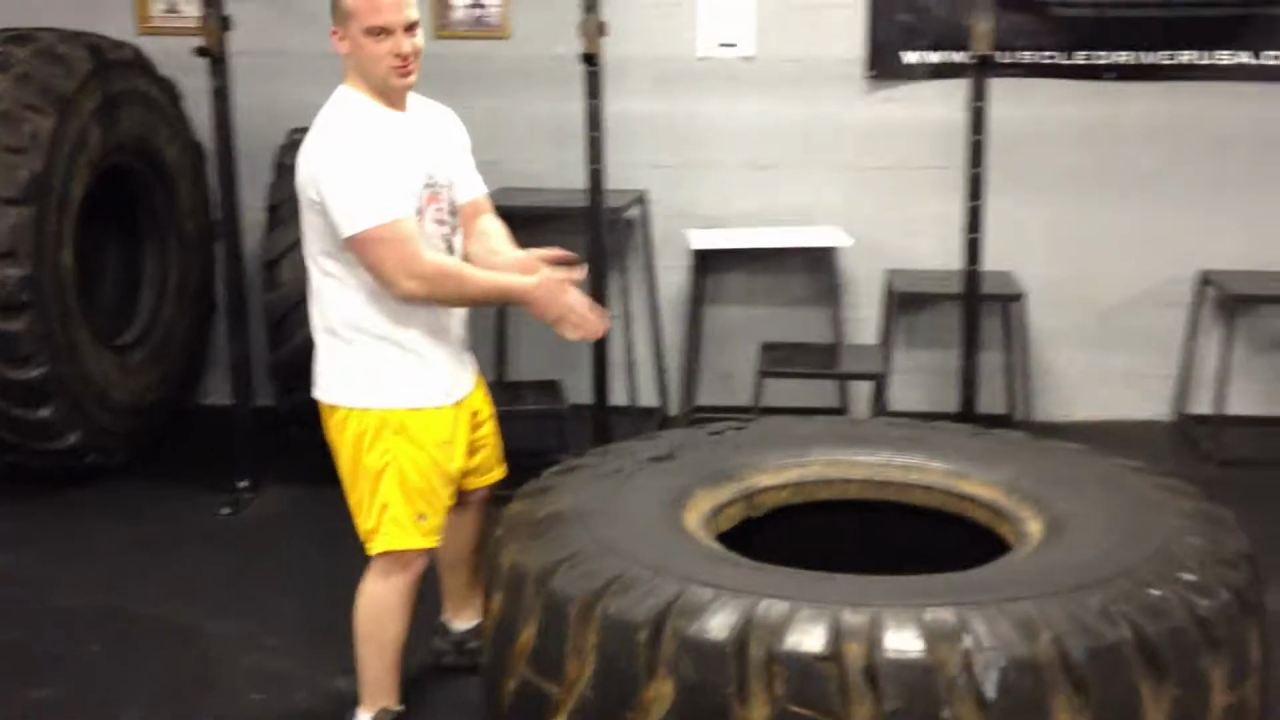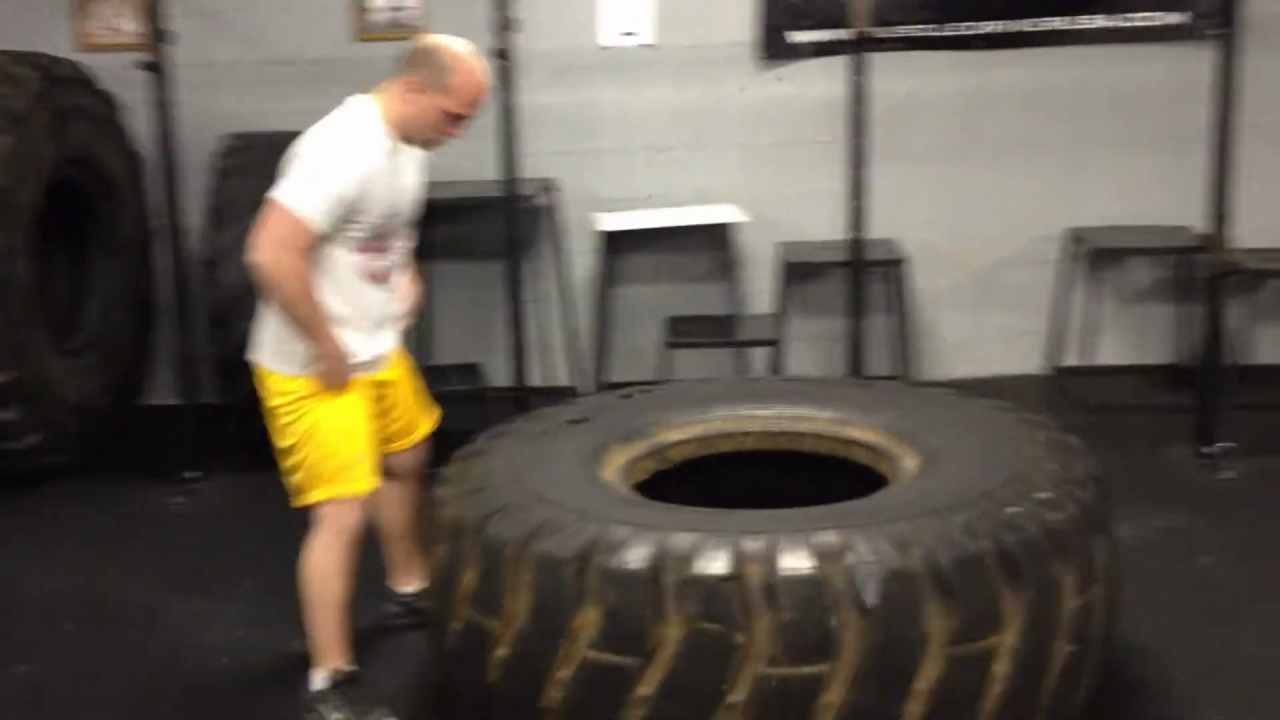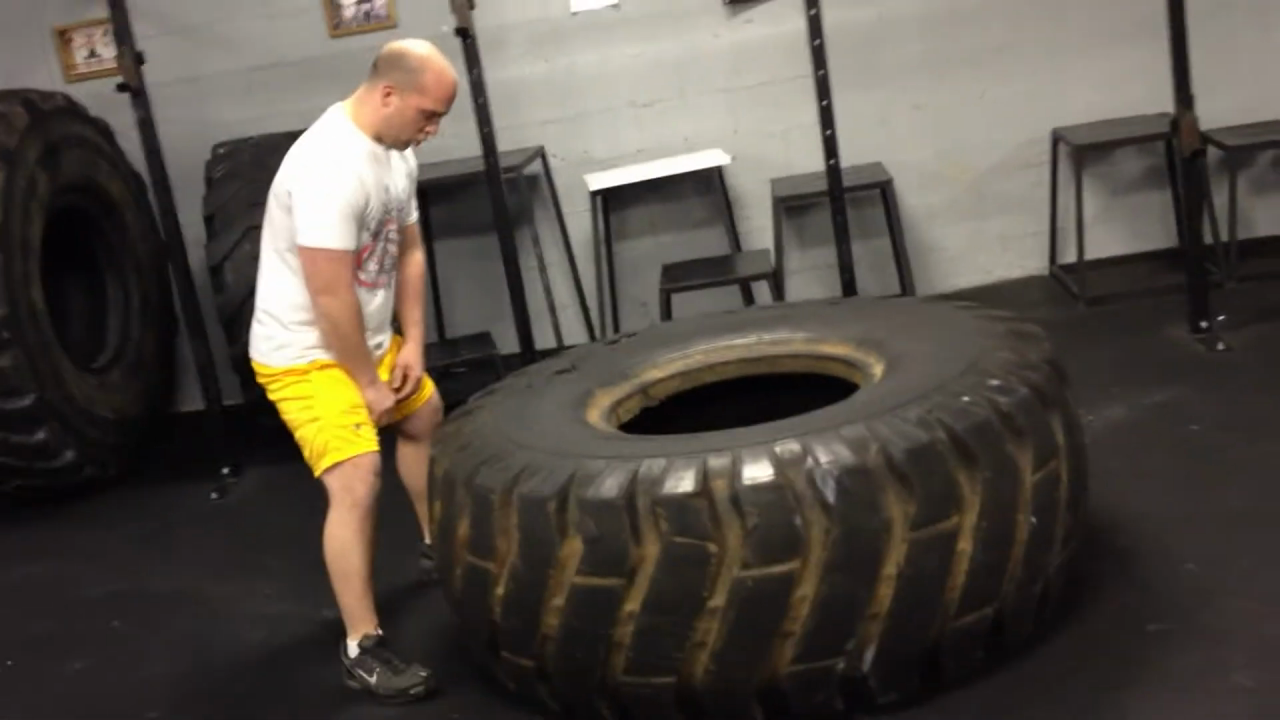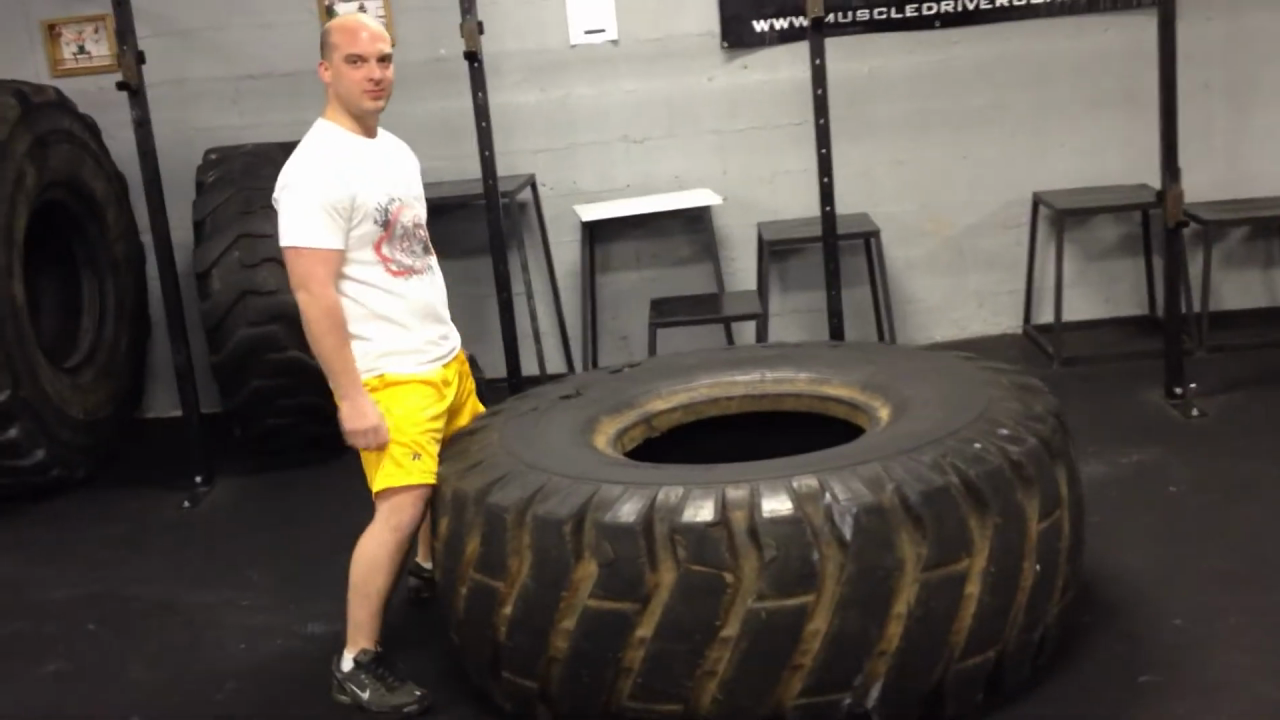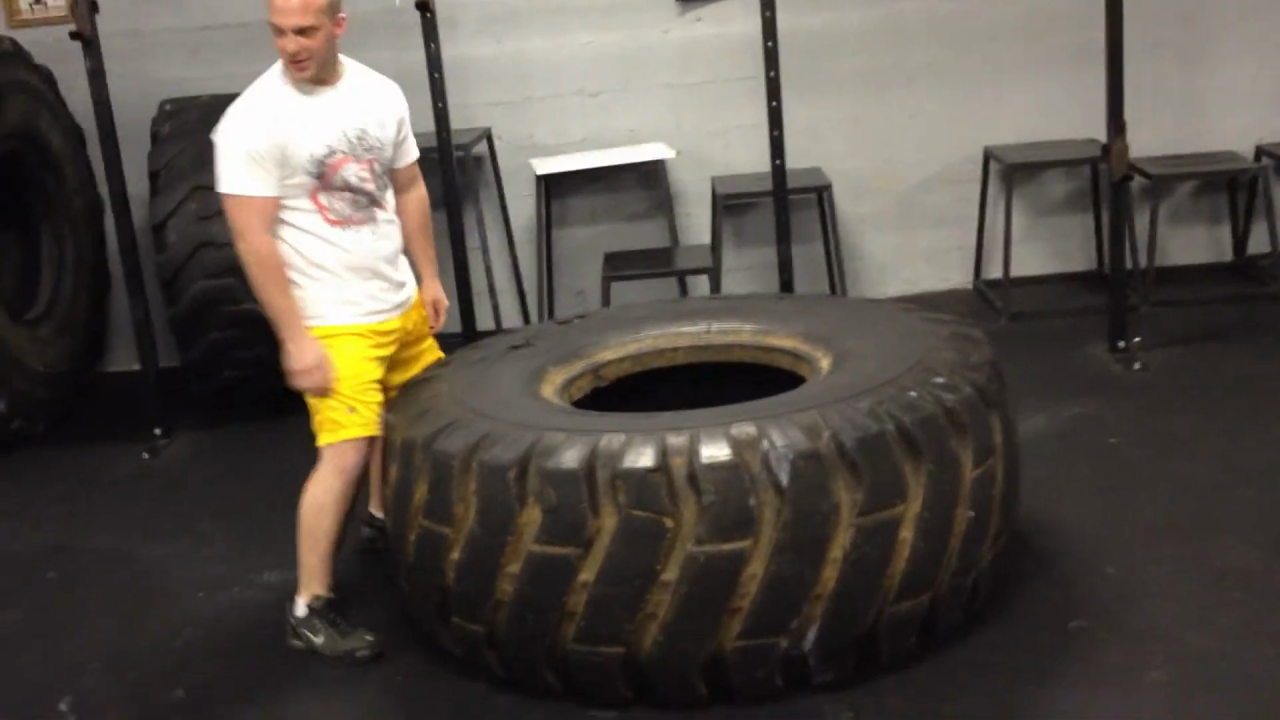
dt=1s
person 1, frame 1
left shoulder: (437, 123)
right shoulder: (345, 142)
left elbow: (477, 226)
right elbow: (409, 273)
left wrist: (526, 269)
right wrist: (525, 291)
left hip: (449, 369)
right hip: (382, 390)
left knee: (469, 495)
right knee: (402, 555)
left ankle: (462, 625)
person 1, frame 2
left shoulder: (407, 144)
right shoulder: (343, 150)
right elbow: (271, 255)
left wrist: (406, 276)
right wrist: (325, 346)
left hip: (378, 349)
right hip: (312, 366)
left knee: (404, 465)
right knee: (343, 515)
left ankle: (408, 590)
person 1, frame 3
left shoulder: (395, 152)
right shoulder: (330, 166)
left elbow: (408, 249)
right elbow: (330, 296)
left wrist: (412, 343)
right wrist: (367, 383)
left hip: (369, 337)
right hip: (303, 350)
left knee: (426, 417)
right knee: (356, 485)
left ankle: (439, 544)
right ankle: (363, 648)
person 1, frame 4
left shoulder: (396, 152)
right shoulder: (317, 171)
right elbow: (315, 295)
left wrist: (451, 337)
right wrist: (353, 396)
left hip: (442, 354)
right hip: (386, 373)
right knee: (401, 507)
left ankle: (432, 567)
right ankle: (357, 662)
person 1, frame 5
left shoulder: (380, 93)
right shoulder: (254, 119)
right elbow: (254, 240)
left wrist: (428, 279)
right wrist: (296, 338)
left hip: (398, 301)
right hip: (331, 321)
right knee: (346, 454)
left ankle: (382, 516)
right ankle: (308, 609)
